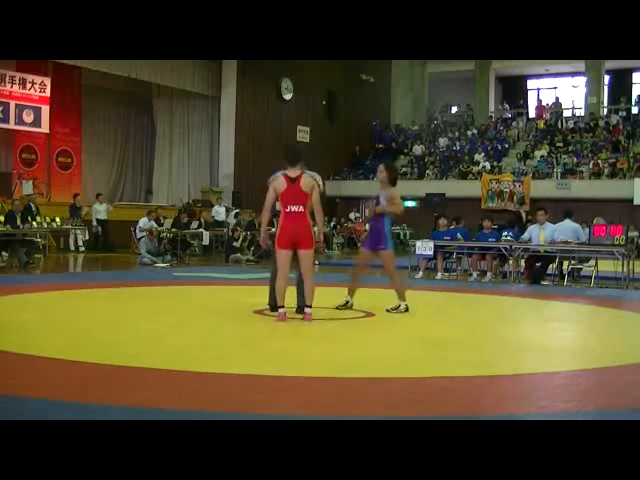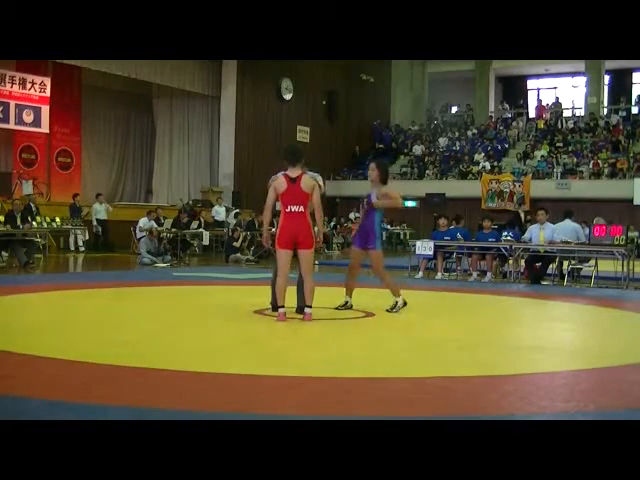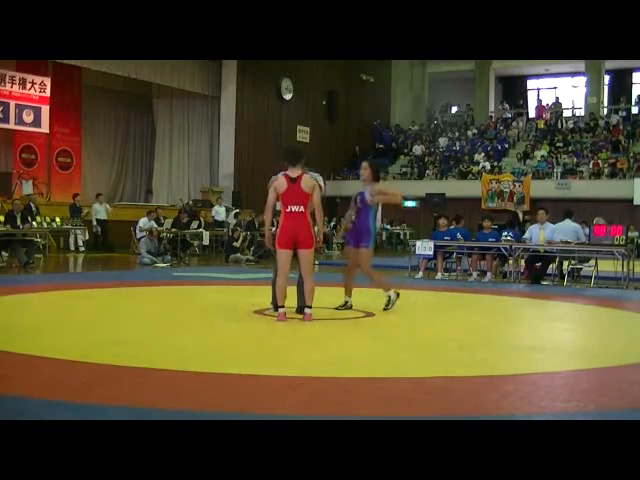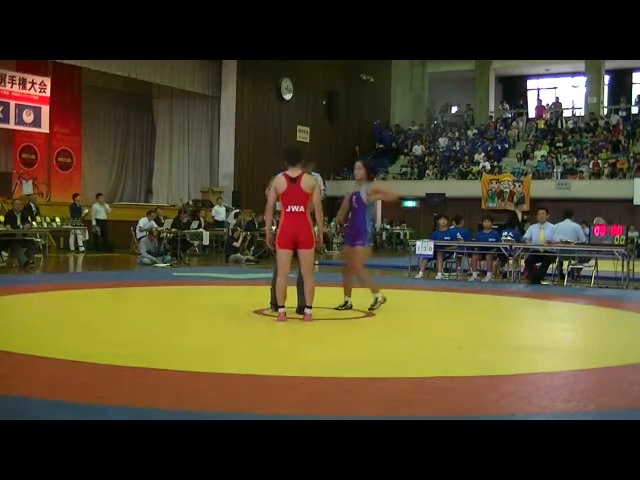
dt=0.1s
person 1, frame 1
left shoulder: (277, 182)
right shoulder: (310, 181)
left elbow: (267, 209)
right elbow: (317, 209)
left wrist: (263, 232)
left hip: (285, 229)
right hip: (304, 229)
left knee: (282, 273)
right knee: (307, 274)
left ankle: (281, 311)
right ankle: (308, 311)
person 1, frame 2
left shoulder: (277, 181)
right shoulder: (311, 181)
left elbow: (268, 208)
right elbow: (318, 209)
left wrist: (266, 232)
right wrist: (320, 231)
left hip: (285, 229)
right hip: (304, 229)
left knee: (282, 273)
right knee: (307, 274)
left ankle: (281, 311)
right ankle: (308, 311)
person 1, frame 3
left shoulder: (278, 181)
right shoulder: (311, 181)
left elbow: (268, 208)
right elbow: (318, 209)
left wrist: (267, 231)
right wrist: (320, 231)
left hip: (285, 229)
right hip: (304, 229)
left knee: (282, 273)
right knee: (307, 274)
left ankle: (281, 311)
right ankle: (308, 311)
person 1, frame 4
left shoulder: (278, 181)
right shoulder: (311, 181)
left elbow: (269, 209)
right elbow: (318, 209)
left wrist: (268, 232)
right wrist: (320, 231)
left hip: (285, 229)
right hip: (304, 229)
left knee: (282, 273)
right knee: (307, 274)
left ankle: (281, 311)
right ankle: (308, 311)
person 2, frame 1
left shoulder: (391, 192)
right shoulder: (380, 192)
left elbow: (399, 209)
left wrist: (381, 209)
right wrist: (367, 231)
left hip: (384, 235)
right hip: (372, 234)
left knee: (391, 272)
right knee: (357, 269)
left ankle: (403, 304)
right ankle: (349, 300)
person 2, frame 2
left shoulder: (383, 191)
right shoulder: (369, 191)
left elbow: (399, 202)
left wrist: (381, 203)
right wrist: (355, 230)
left hip: (373, 234)
right hip: (361, 233)
left knee: (379, 271)
right knee: (352, 268)
left ankle: (399, 300)
right ankle: (348, 300)
person 2, frame 3
left shoulder: (376, 188)
right shoulder: (360, 190)
left elbow: (398, 199)
right elbow: (352, 211)
left wrist: (379, 199)
right wrist: (344, 226)
left hip: (367, 233)
right hip: (354, 231)
left knee: (365, 269)
right knee: (349, 268)
left ankle: (390, 293)
right ankle: (347, 301)
person 2, frame 4
left shoulder: (371, 187)
right shoulder: (354, 189)
left elbow: (394, 196)
right elbow: (343, 210)
left wrist: (377, 197)
left hip: (364, 232)
right hip: (350, 230)
left knee: (358, 268)
right knee: (347, 268)
left ankle: (377, 295)
right ankle: (347, 300)
person 3, frame 1
left shoulder: (311, 176)
right shoulder: (282, 176)
left elbow: (319, 188)
right elbow: (272, 182)
left wrist: (316, 184)
right wrist: (274, 180)
right knee: (279, 262)
left ankle: (302, 304)
right ankle: (274, 302)
person 3, frame 2
left shoulder: (314, 177)
right shoulder: (283, 176)
left elbow: (319, 189)
right elbow: (271, 185)
left wrist: (316, 185)
right wrist: (273, 181)
left ankle: (302, 304)
right ankle: (276, 301)
person 3, frame 3
left shoulder: (315, 178)
right shoulder: (284, 176)
left elbow: (320, 191)
right elbow: (272, 186)
right wrist: (274, 182)
left ankle: (302, 304)
right ankle: (277, 301)
person 3, frame 4
left shoulder: (315, 178)
left elbow: (320, 195)
right elbow: (269, 194)
right wrist: (272, 186)
left ankle: (302, 304)
right ankle: (275, 301)
